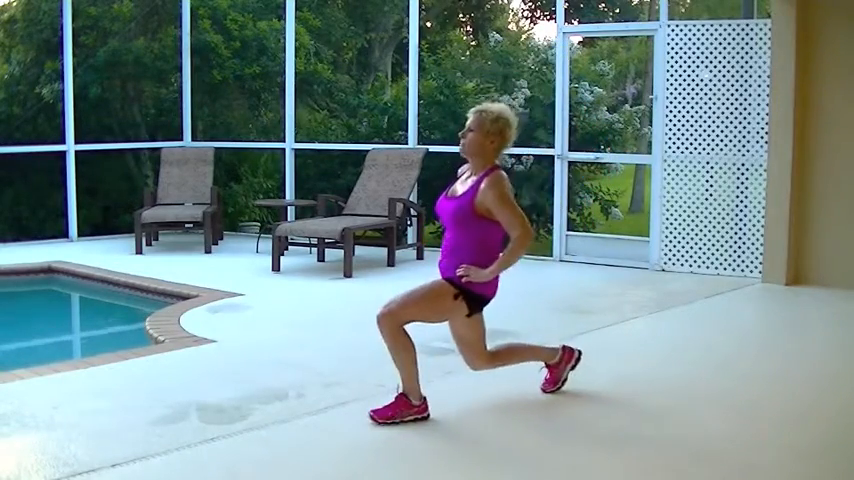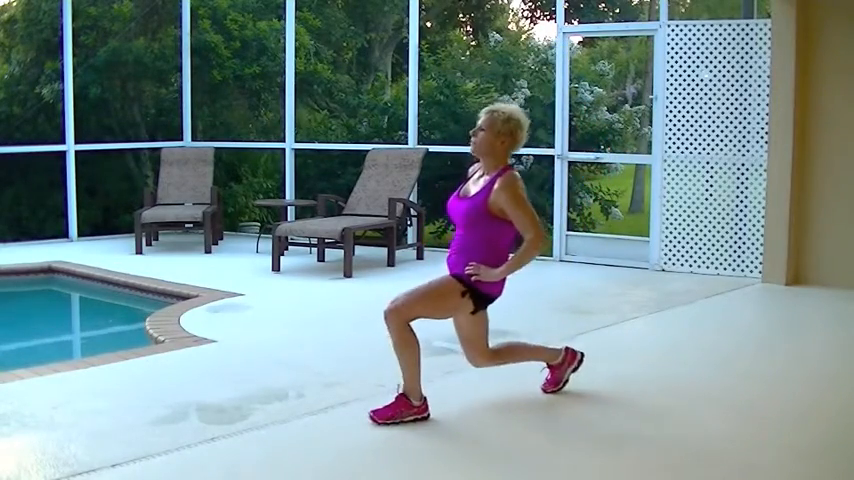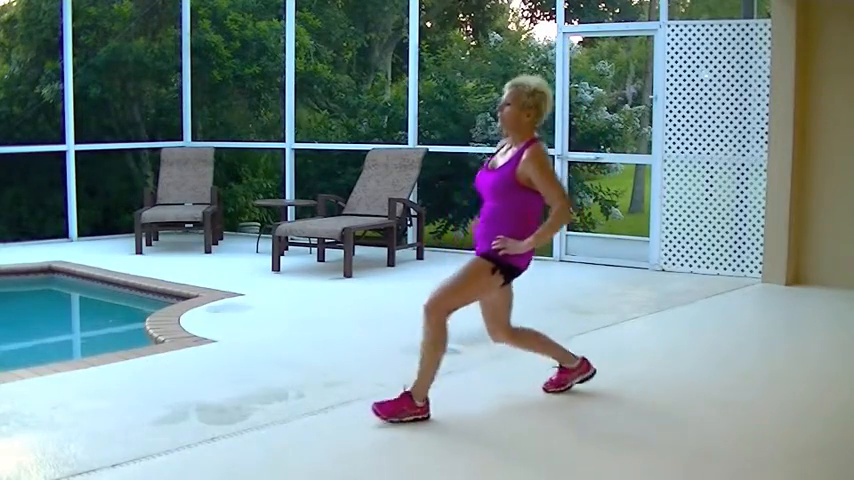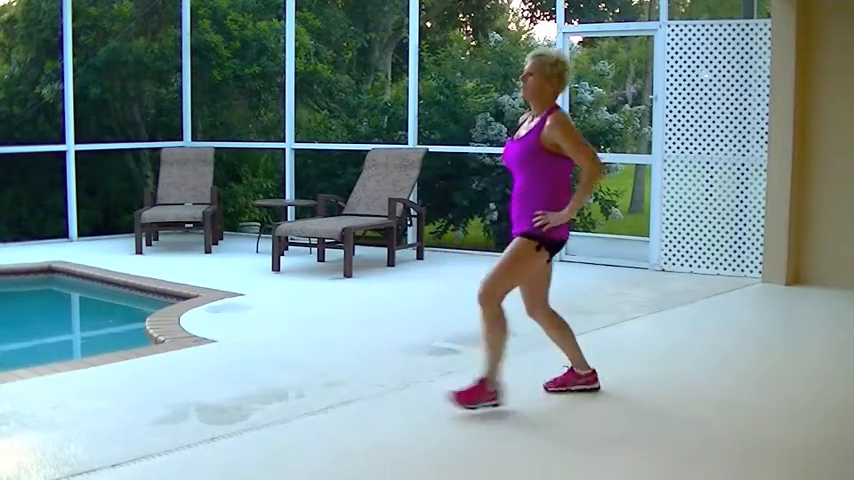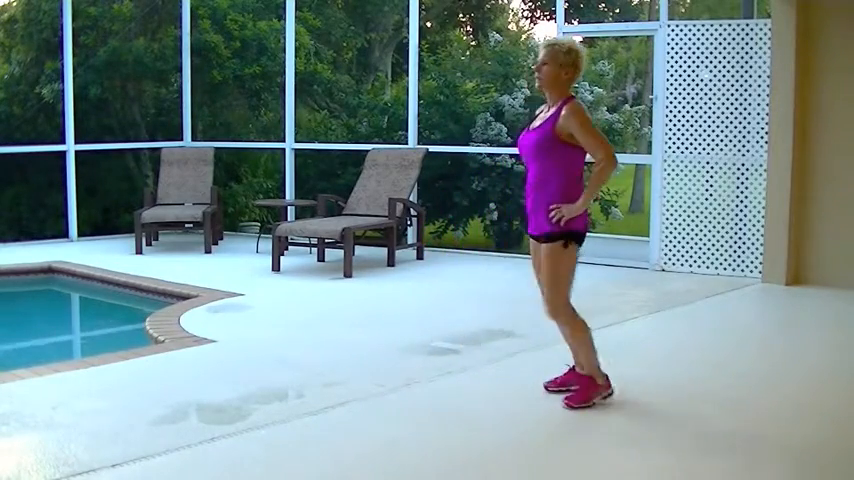
dt=0.2s
person 1, frame 1
left shoulder: (492, 184)
right shoulder: (465, 173)
left elbow: (523, 235)
left wrist: (491, 271)
left hip: (469, 284)
right hip: (456, 280)
left knee: (388, 317)
right knee: (480, 361)
left ankle: (413, 401)
right ankle: (559, 356)
person 1, frame 2
left shoulder: (506, 184)
right shoulder: (475, 171)
left elbow: (536, 238)
left wrist: (499, 272)
left hip: (476, 281)
right hip: (461, 277)
left knee: (395, 313)
right knee: (481, 357)
left ankle: (413, 401)
right ankle: (561, 357)
person 1, frame 3
left shoulder: (532, 156)
right shoulder: (504, 147)
left elbow: (563, 209)
left wrist: (527, 243)
left hip: (505, 257)
right hip: (489, 251)
left knee: (434, 308)
right knee: (500, 332)
left ankle: (417, 400)
right ankle: (573, 364)
person 1, frame 4
left shoulder: (555, 123)
right shoulder: (527, 120)
left elbow: (594, 167)
left wrist: (564, 213)
left hip: (542, 230)
right hip: (526, 228)
left knee: (488, 295)
right knee: (537, 310)
left ankle: (489, 383)
right ankle: (582, 372)
person 1, frame 5
left shoulder: (571, 112)
right shoulder: (542, 112)
left elbow: (607, 159)
left wrist: (581, 203)
left hip: (561, 223)
right hip: (540, 220)
left knee: (556, 306)
right knee: (554, 305)
left ankle: (595, 378)
right ankle: (582, 370)
